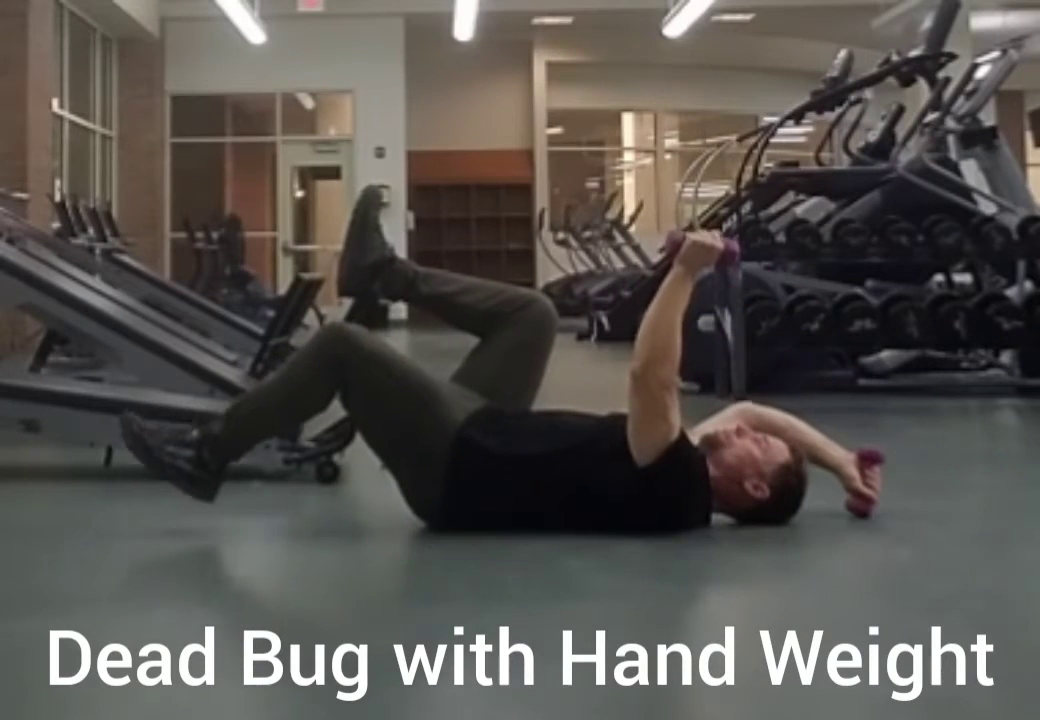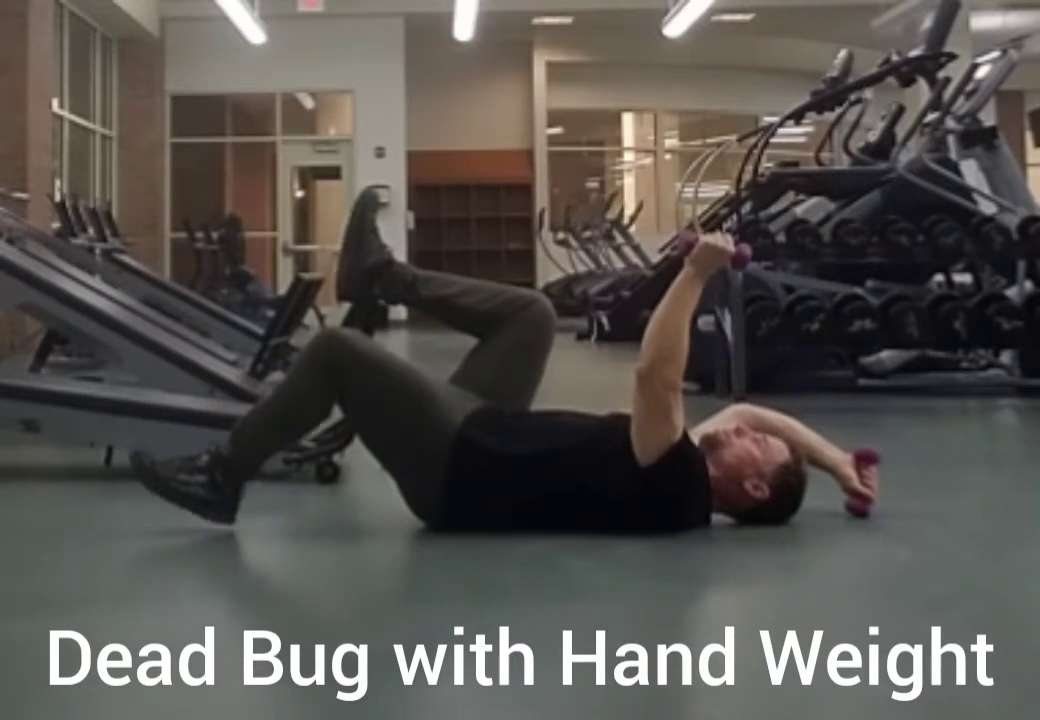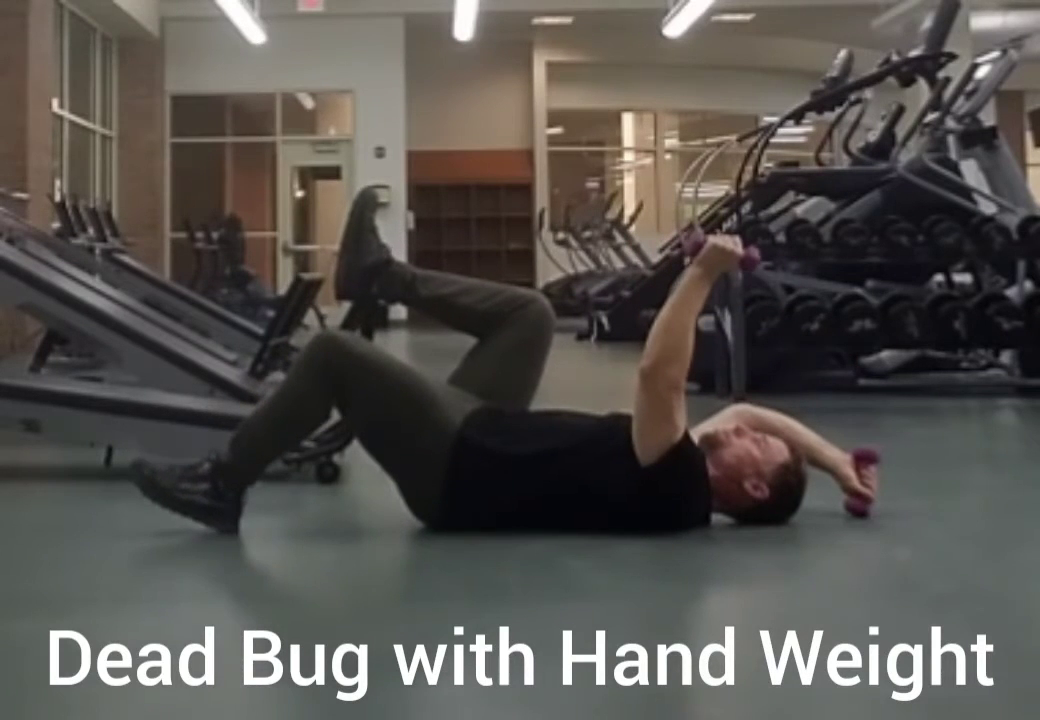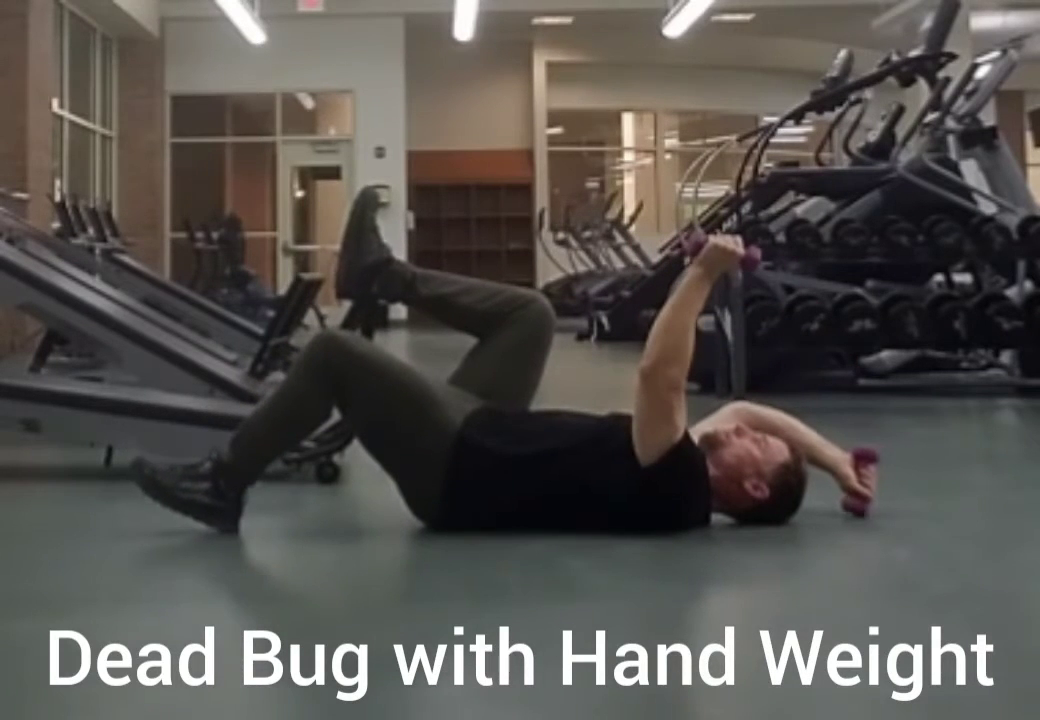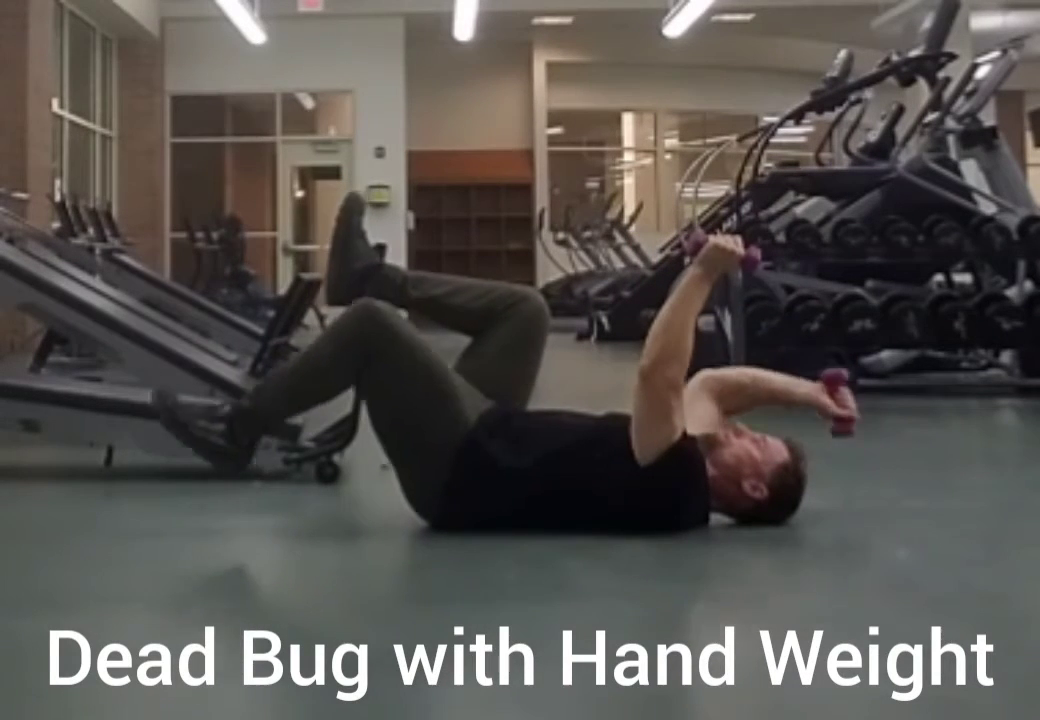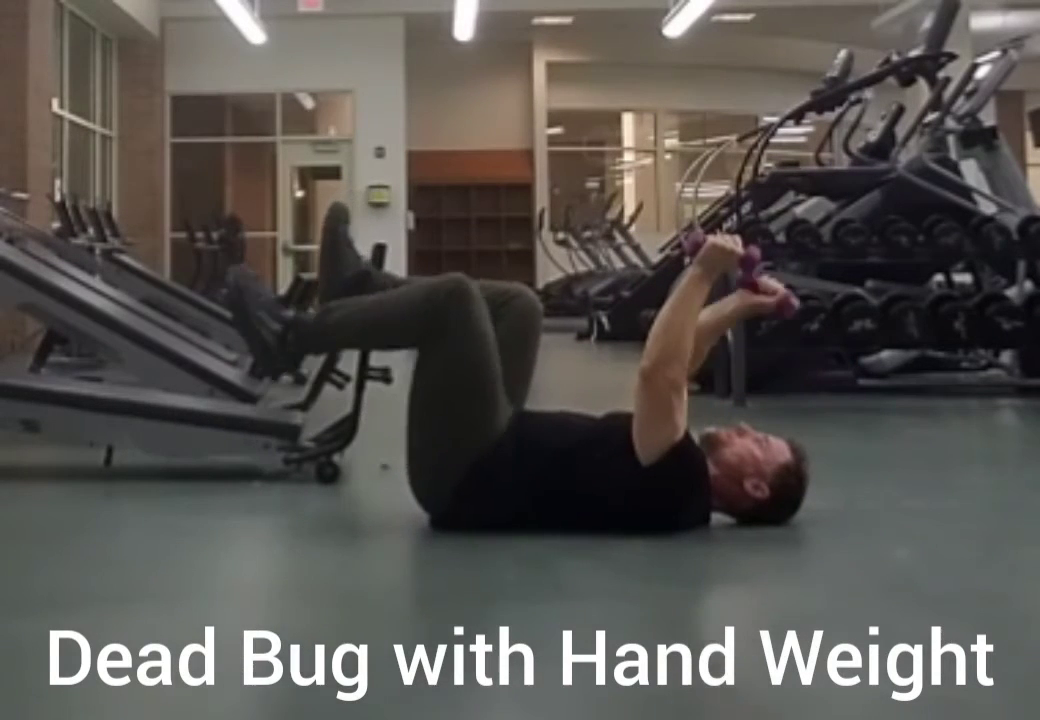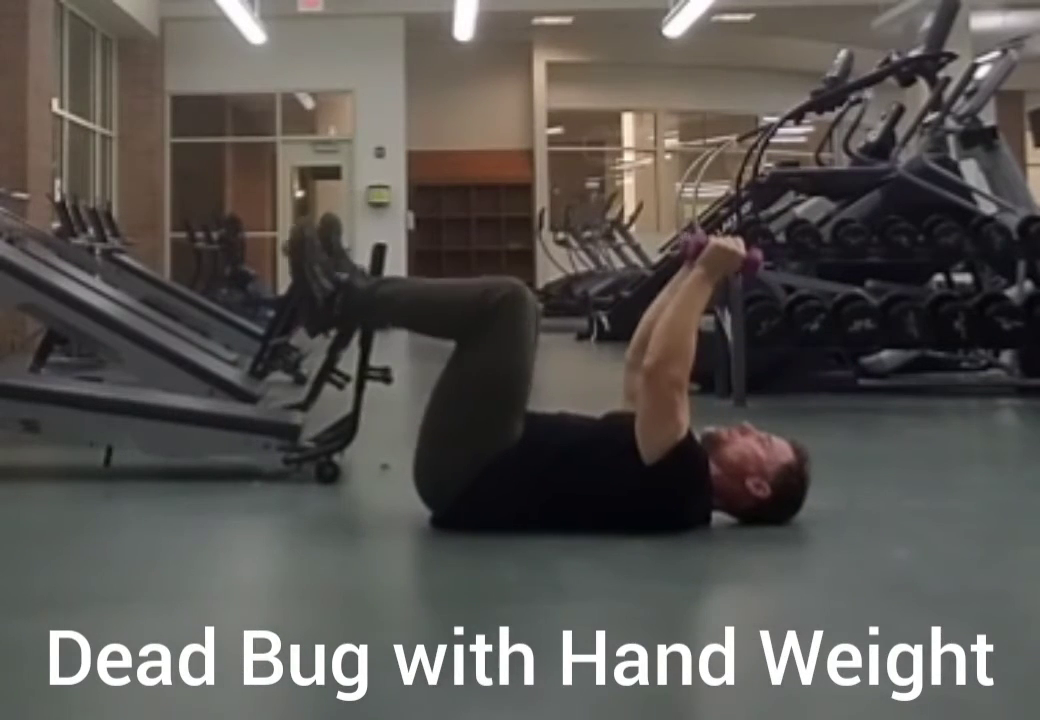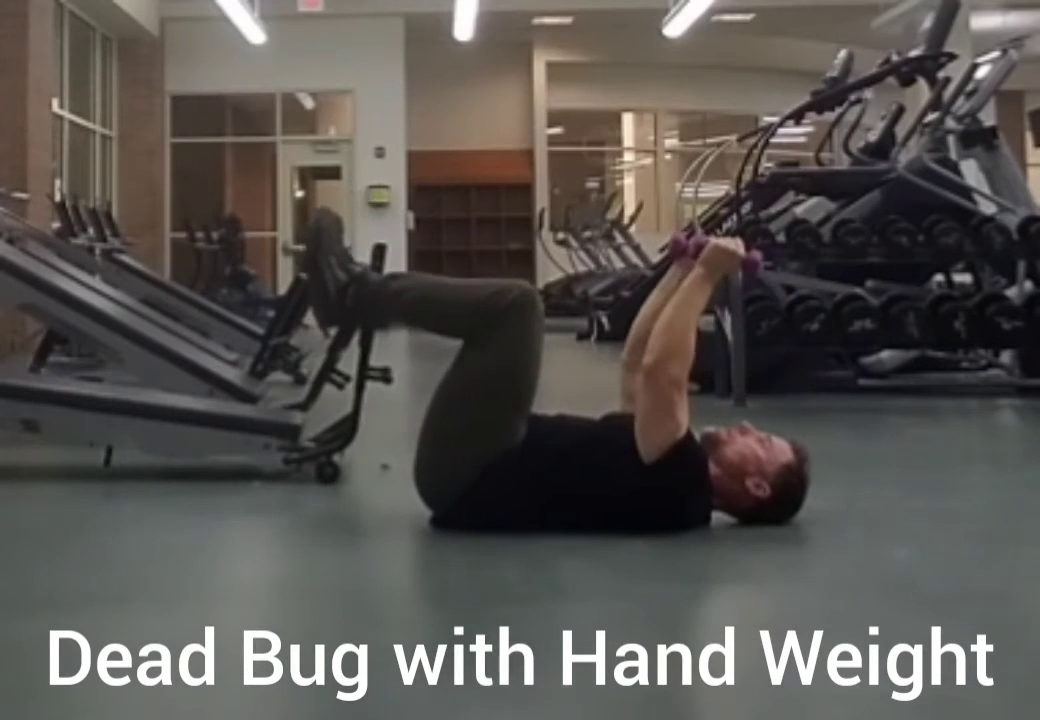
dt=0.3s
person 1, frame 1
left shoulder: (675, 488)
right shoulder: (695, 472)
left elbow: (648, 378)
right elbow: (750, 406)
left wrist: (684, 273)
right wrist: (842, 459)
left hip: (459, 467)
right hip: (486, 435)
left knee: (342, 344)
right knee: (532, 311)
left ankle: (207, 456)
right ankle: (387, 273)
person 1, frame 2
left shoulder: (674, 487)
right shoulder: (694, 470)
left elbow: (654, 377)
right elbow: (749, 411)
left wrist: (695, 274)
right wrist: (840, 464)
left hip: (458, 468)
right hip: (484, 438)
left knee: (336, 350)
right knee: (532, 312)
left ankle: (220, 479)
right ankle: (384, 277)
person 1, frame 3
left shoulder: (675, 487)
right shoulder: (693, 474)
left elbow: (658, 376)
right elbow: (747, 409)
left wrist: (701, 275)
right wrist: (838, 462)
left hip: (458, 469)
right hip: (484, 436)
left knee: (333, 354)
right knee: (530, 311)
left ankle: (221, 486)
right ankle: (382, 277)
person 1, frame 4
left shoulder: (676, 489)
right shoulder: (695, 472)
left elbow: (658, 375)
right elbow: (744, 408)
left wrist: (701, 274)
right wrist: (838, 458)
left hip: (458, 469)
right hip: (485, 438)
left knee: (335, 352)
right knee: (530, 311)
left ankle: (222, 486)
right ankle: (383, 275)
person 1, frame 5
left shoulder: (675, 487)
right shoulder: (689, 464)
left elbow: (659, 375)
right elbow: (713, 383)
left wrist: (702, 274)
right wrist: (812, 394)
left hip: (462, 471)
right hip: (490, 439)
left knee: (370, 327)
right knee: (525, 308)
left ankle: (235, 434)
right ankle: (378, 278)
person 1, frame 6
left shoulder: (668, 489)
right shoulder: (689, 468)
left elbow: (661, 373)
right elbow: (677, 365)
left wrist: (702, 278)
right wrist: (744, 306)
left hip: (471, 477)
right hip: (496, 456)
left knee: (455, 298)
right knee: (518, 306)
left ankle: (289, 337)
right ankle: (367, 284)
person 1, frame 7
left shoulder: (679, 485)
right shoulder: (686, 470)
left elbow: (663, 376)
right elbow: (640, 360)
left wrist: (705, 276)
right wrist: (691, 273)
left hip: (469, 478)
right hip: (482, 469)
left knee: (505, 301)
right knee: (515, 311)
left ankle: (348, 301)
right ankle: (356, 296)
person 1, frame 8
left shoulder: (680, 485)
right shoulder: (676, 462)
left elbow: (663, 373)
right elbow: (637, 362)
left wrist: (706, 277)
right wrist: (683, 269)
left hip: (469, 479)
right hip: (480, 471)
left knee: (515, 303)
right knee: (508, 310)
left ankle: (355, 293)
right ankle: (357, 294)
